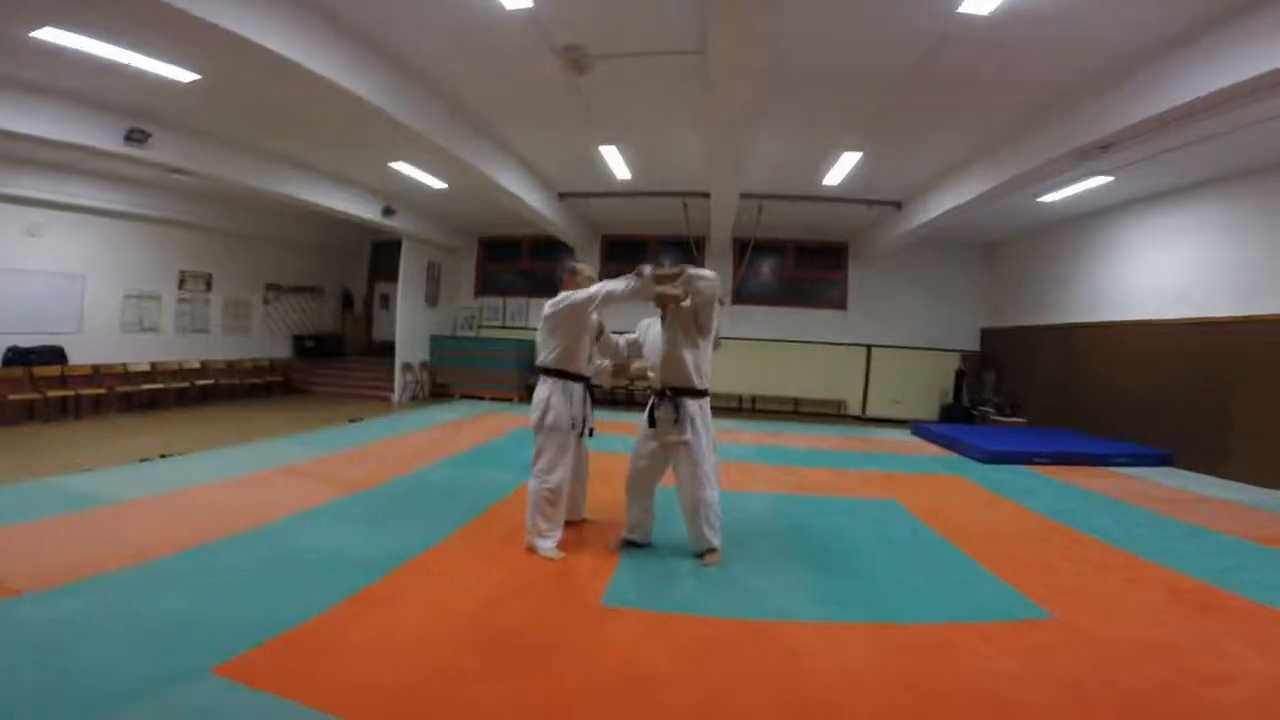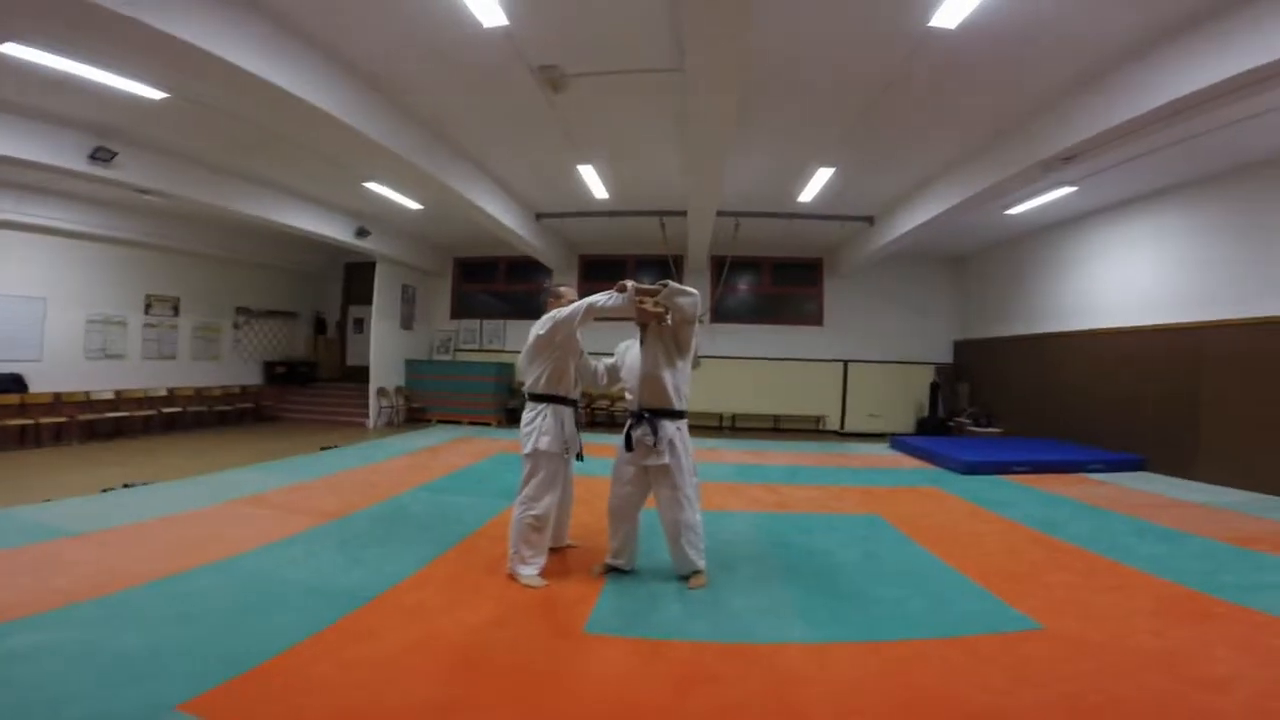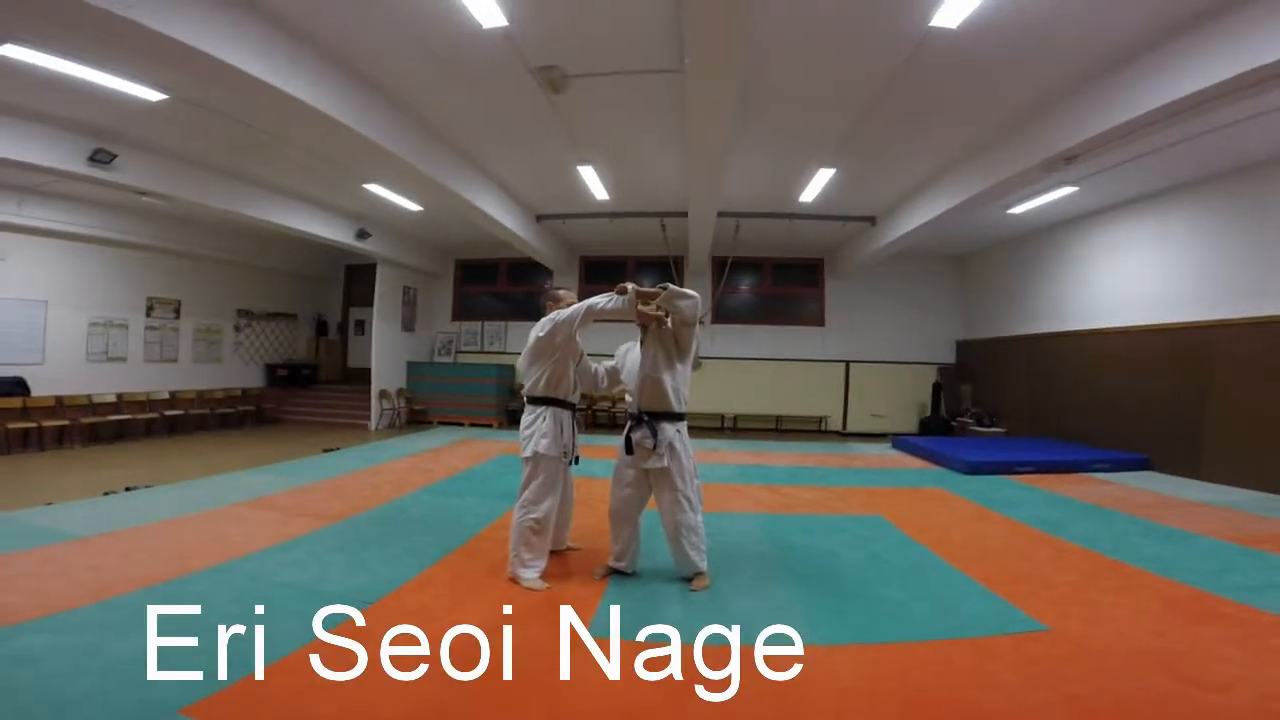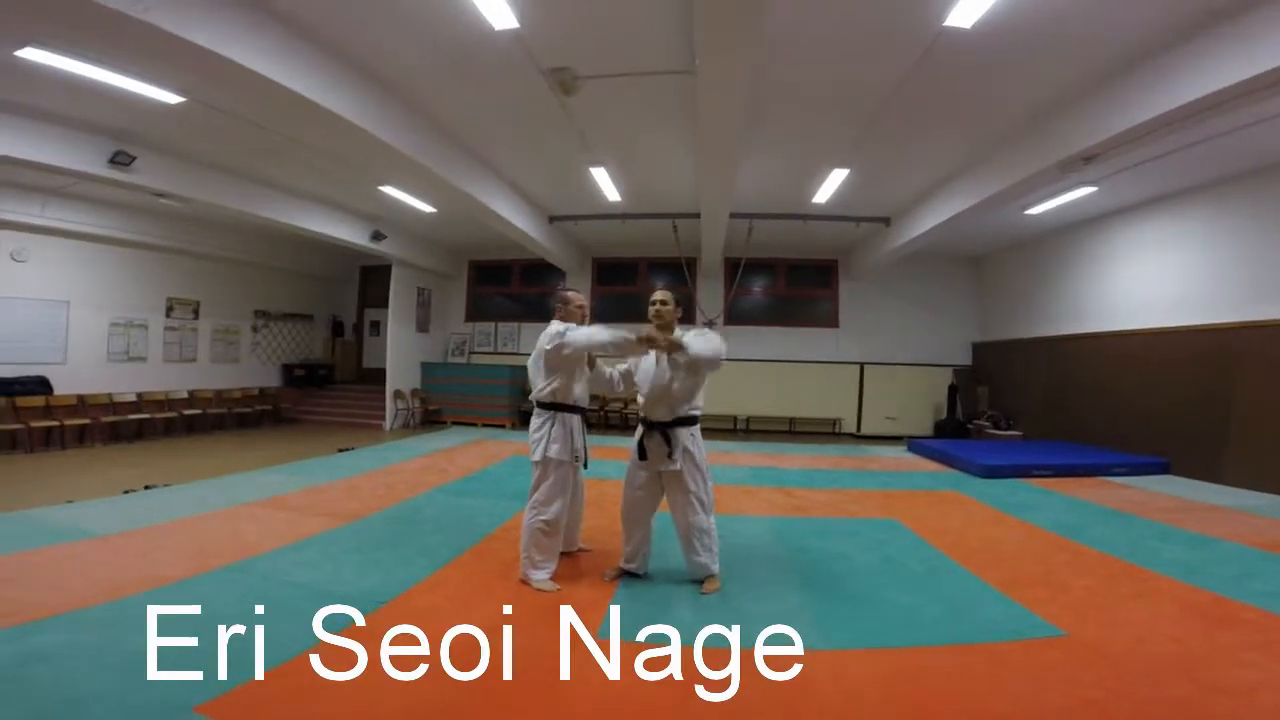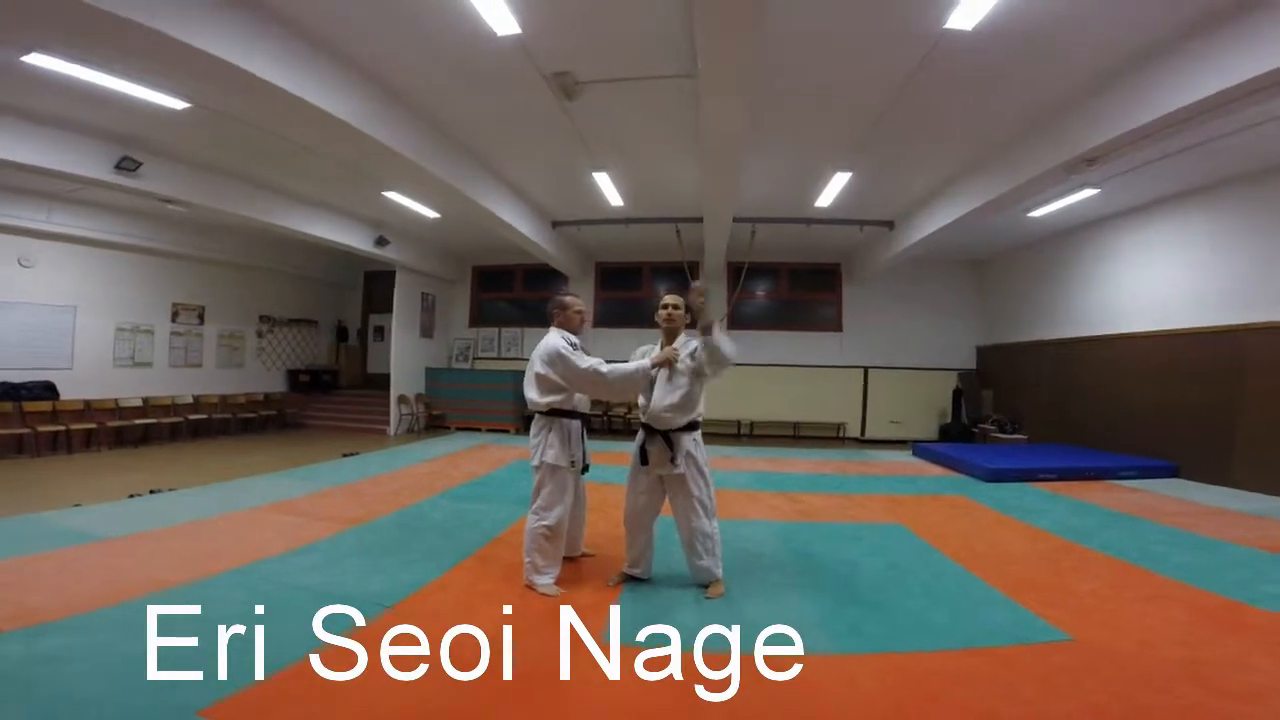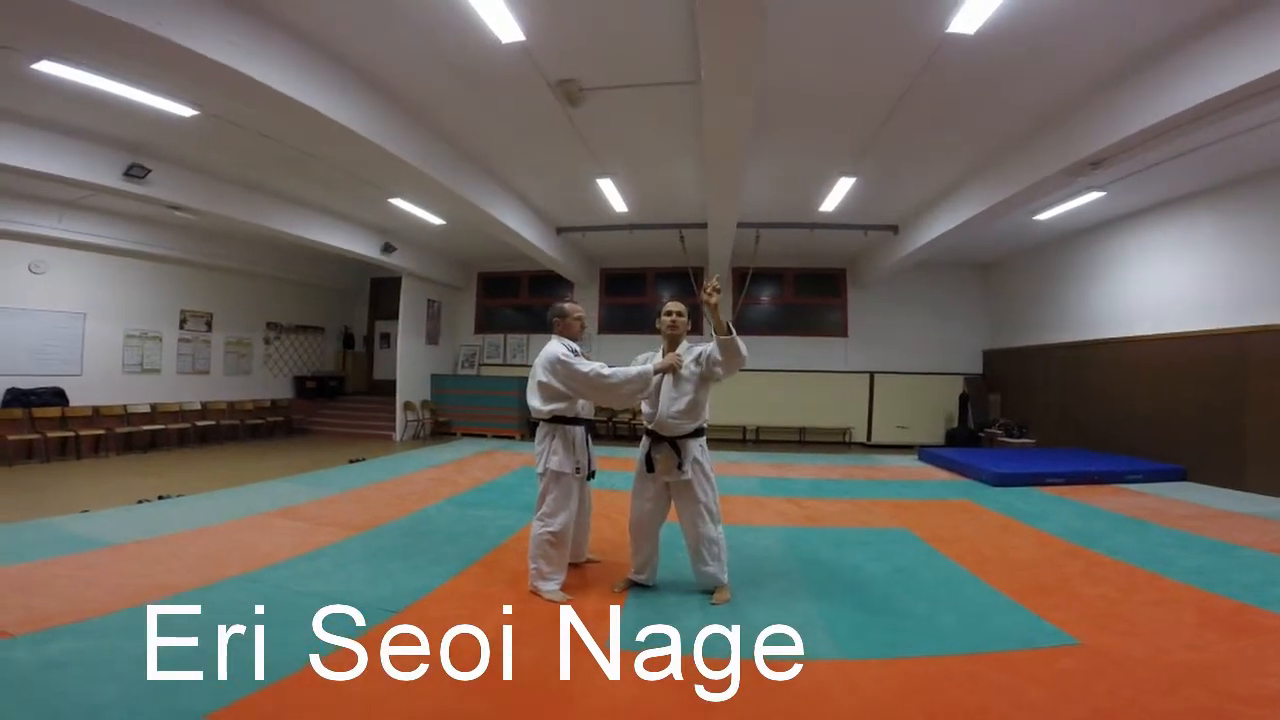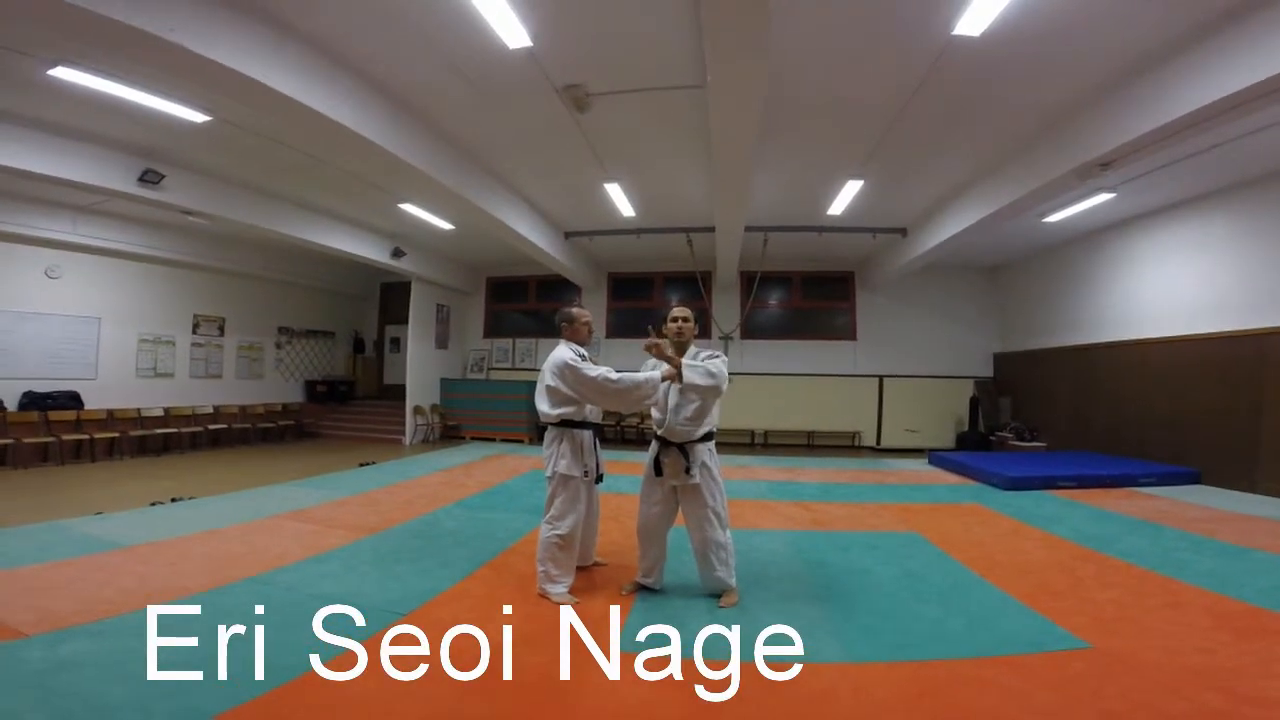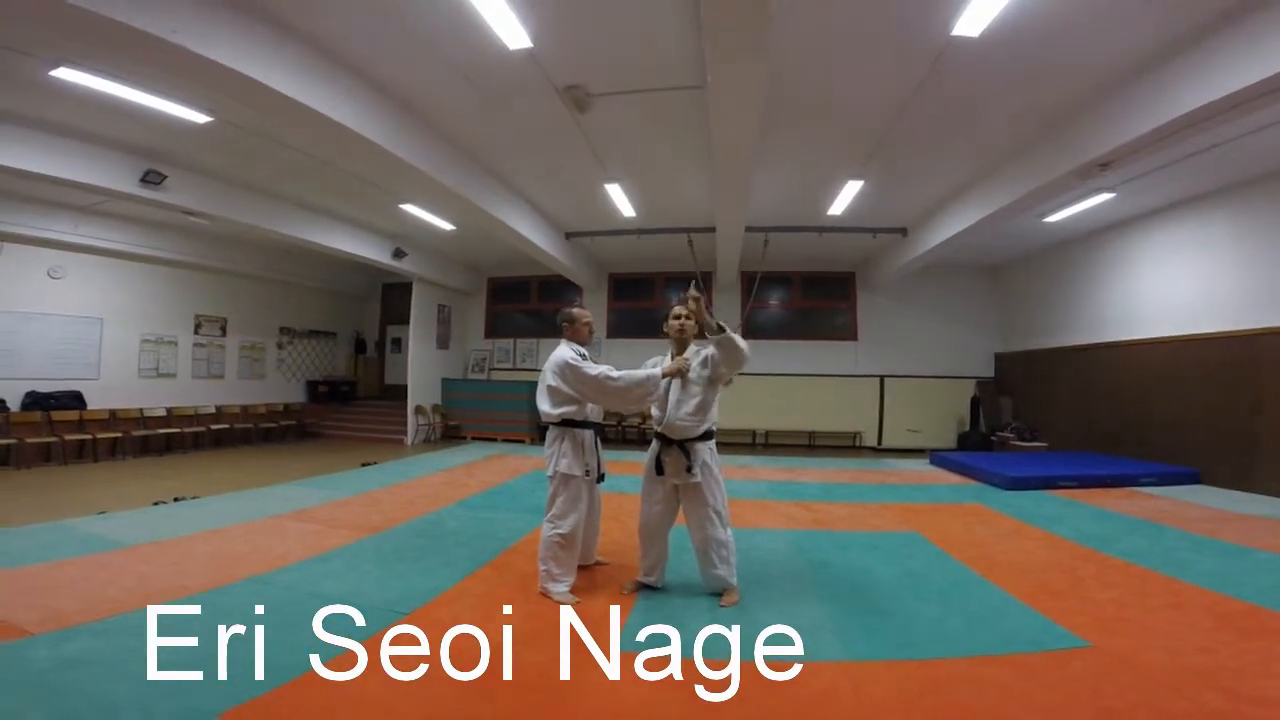
dt=0.4s
person 1, frame 1
left shoulder: (697, 316)
right shoulder: (649, 326)
left elbow: (708, 282)
right elbow: (622, 351)
left hip: (690, 411)
right hip: (658, 409)
left knee: (698, 482)
right knee: (639, 477)
left ankle: (708, 544)
right ankle: (636, 534)
person 1, frame 2
left shoulder: (675, 336)
right shoulder: (626, 349)
left elbow: (689, 300)
right elbow: (601, 375)
left wrist: (641, 288)
left hip: (668, 433)
right hip: (635, 432)
left knee: (679, 505)
right knee: (621, 503)
left ankle: (693, 567)
right ankle: (620, 559)
person 1, frame 3
left shoulder: (676, 339)
right shoulder: (627, 351)
left elbow: (690, 302)
right elbow: (601, 379)
left wrist: (642, 290)
left hip: (668, 436)
right hip: (635, 435)
left knee: (680, 506)
right knee: (622, 505)
left ankle: (695, 568)
right ankle: (621, 561)
person 1, frame 4
left shoulder: (692, 342)
right shoulder: (641, 353)
left elbow: (716, 351)
right elbow: (617, 382)
left wrist: (672, 345)
left hip: (681, 439)
right hip: (647, 438)
left knee: (693, 509)
right knee: (635, 507)
left ankle: (707, 570)
right ankle: (632, 563)
person 1, frame 5
left shoulder: (697, 348)
right shoulder: (643, 353)
left elbow: (724, 357)
left wrist: (703, 315)
left hip: (683, 444)
right hip: (648, 442)
left knee: (696, 514)
right knee: (637, 512)
left ankle: (711, 575)
right ankle: (635, 568)
person 1, frame 6
left shoulder: (702, 356)
right shoulder: (644, 361)
left elbow: (734, 358)
left wrist: (714, 314)
left hip: (689, 450)
right hip: (652, 449)
left knee: (702, 521)
right knee: (642, 519)
left ankle: (717, 581)
right ankle: (641, 574)
person 1, frame 7
left shoulder: (709, 360)
right shoulder: (652, 366)
left elbow: (714, 383)
left wrist: (672, 359)
left hip: (697, 454)
right hip: (661, 453)
left knee: (710, 525)
right knee: (650, 522)
left ankle: (725, 584)
right ankle: (648, 577)
person 1, frame 8
left shoulder: (709, 359)
right shoulder: (653, 365)
left elbow: (738, 355)
left wrist: (706, 319)
left hip: (698, 453)
right hip: (662, 452)
left knee: (710, 524)
right knee: (652, 521)
left ankle: (726, 583)
right ankle: (649, 576)
person 2, frame 1
left shoulder: (577, 312)
right shoulder: (562, 306)
left elbow: (581, 355)
right elbow: (604, 293)
right wrist: (644, 281)
left hip: (573, 393)
right hip: (557, 394)
left knee: (576, 461)
right knee: (552, 468)
left ankle: (571, 513)
right ankle: (541, 537)
person 2, frame 2
left shoulder: (560, 335)
right shoulder: (548, 325)
left elbow: (585, 371)
right elbow: (588, 308)
right wrist: (628, 300)
left hip: (558, 418)
right hip: (545, 419)
left knee: (560, 488)
right knee: (538, 494)
left ankle: (554, 539)
right ankle: (523, 564)
person 2, frame 3
left shoulder: (559, 337)
right shoulder: (548, 328)
left elbow: (582, 374)
right elbow: (588, 310)
right wrist: (631, 303)
left hip: (557, 421)
right hip: (544, 422)
left knee: (560, 491)
right knee: (538, 497)
left ankle: (555, 542)
right ankle: (524, 568)
person 2, frame 4
left shoulder: (568, 340)
right shoulder: (557, 335)
left elbow: (597, 379)
right elbow: (596, 337)
right wrist: (636, 341)
left hip: (568, 424)
right hip: (554, 426)
left knee: (571, 492)
right knee: (548, 500)
left ankle: (566, 542)
right ankle: (535, 569)
person 2, frame 5
left shoulder: (565, 344)
right shoulder: (555, 348)
left elbow: (586, 380)
right elbow: (600, 375)
right wrist: (652, 363)
left hip: (568, 430)
right hip: (555, 432)
left knee: (573, 496)
right knee: (550, 505)
left ankle: (569, 547)
right ankle: (539, 574)
person 2, frame 6
left shoulder: (566, 352)
right shoulder: (557, 356)
left elbow: (590, 385)
right elbow: (603, 379)
right wrist: (656, 368)
left hip: (573, 437)
right hip: (559, 440)
left knee: (578, 503)
right knee: (555, 511)
left ankle: (574, 554)
right ankle: (544, 580)
person 2, frame 7
left shoulder: (574, 356)
right shoulder: (565, 360)
left elbow: (597, 390)
right elbow: (611, 384)
right wrist: (662, 375)
left hip: (581, 440)
right hip: (568, 444)
left knee: (586, 507)
right knee: (563, 515)
left ankle: (582, 557)
right ankle: (552, 583)
person 2, frame 8
left shoulder: (575, 357)
right shoulder: (566, 359)
left elbow: (599, 390)
right elbow: (612, 382)
right wrist: (663, 372)
left hip: (583, 440)
right hip: (569, 443)
left knee: (588, 505)
right knee: (565, 514)
left ankle: (584, 556)
right ankle: (554, 582)
